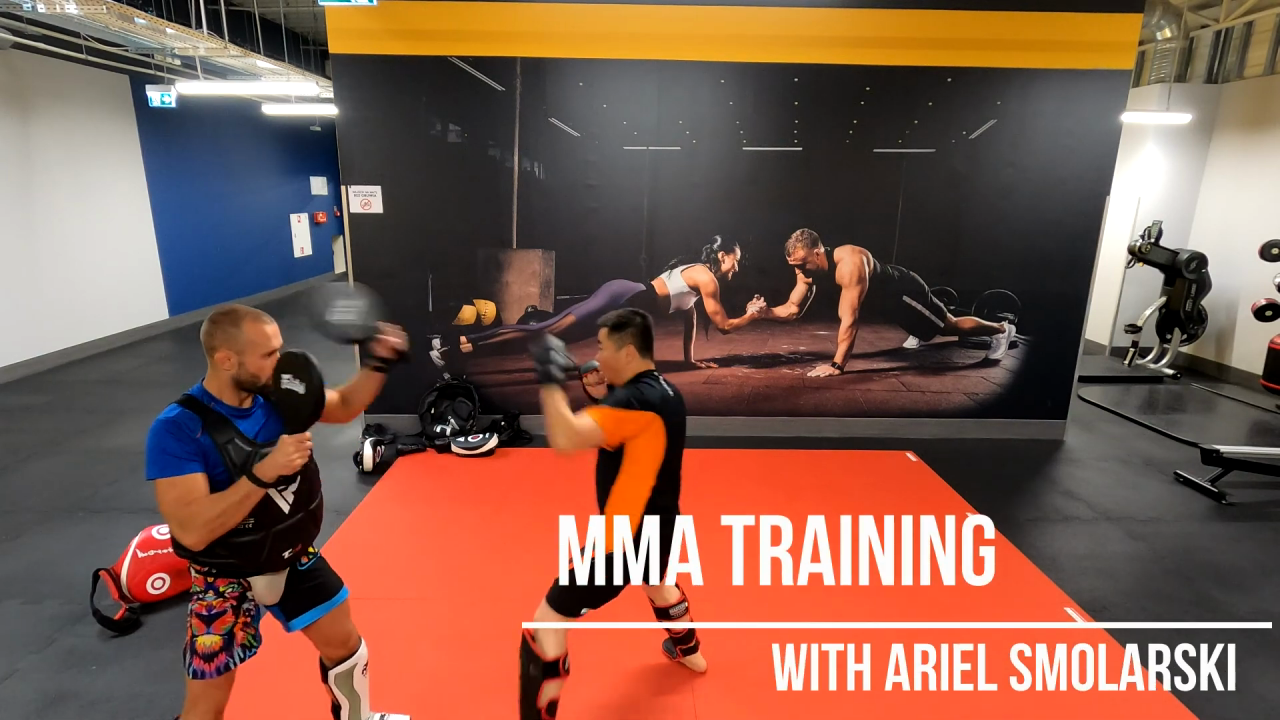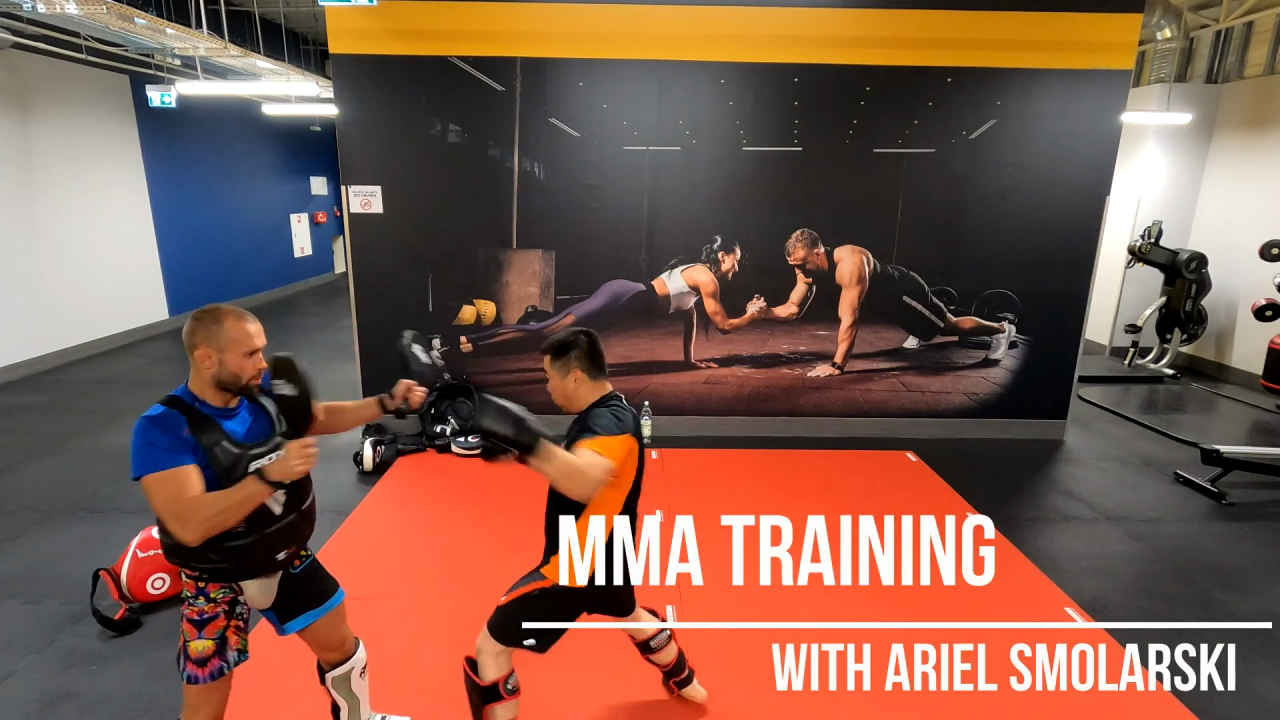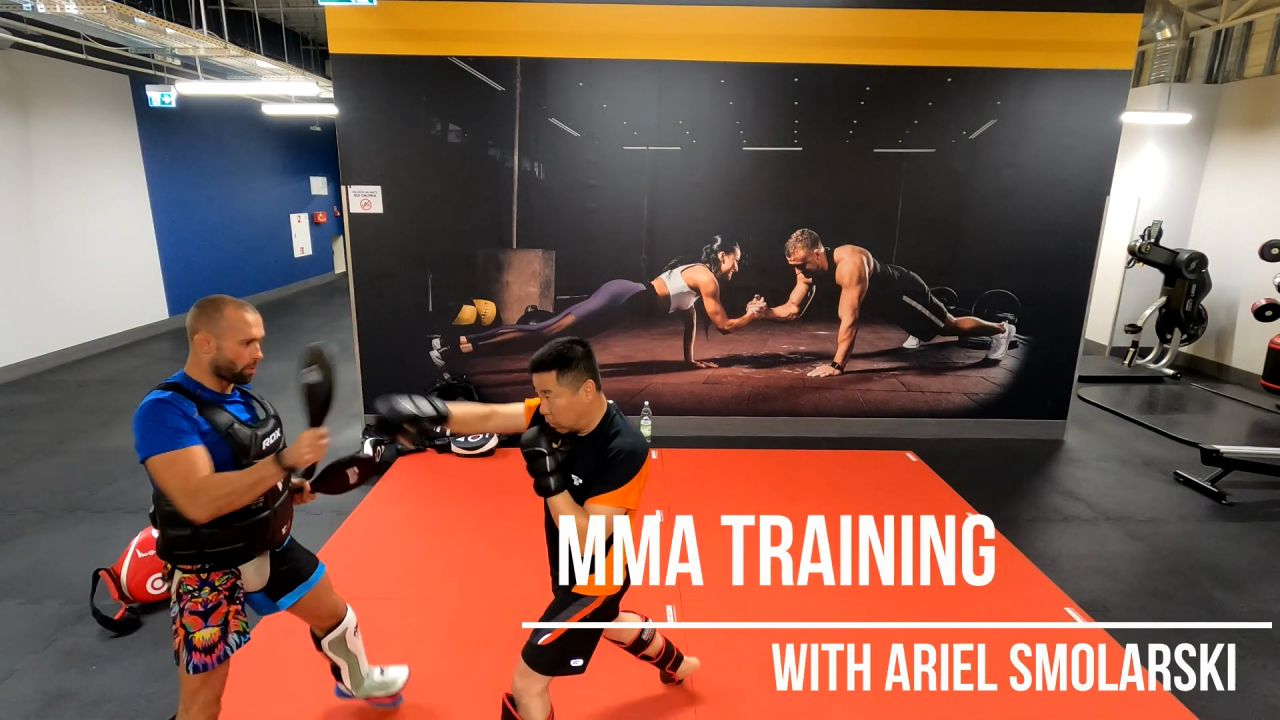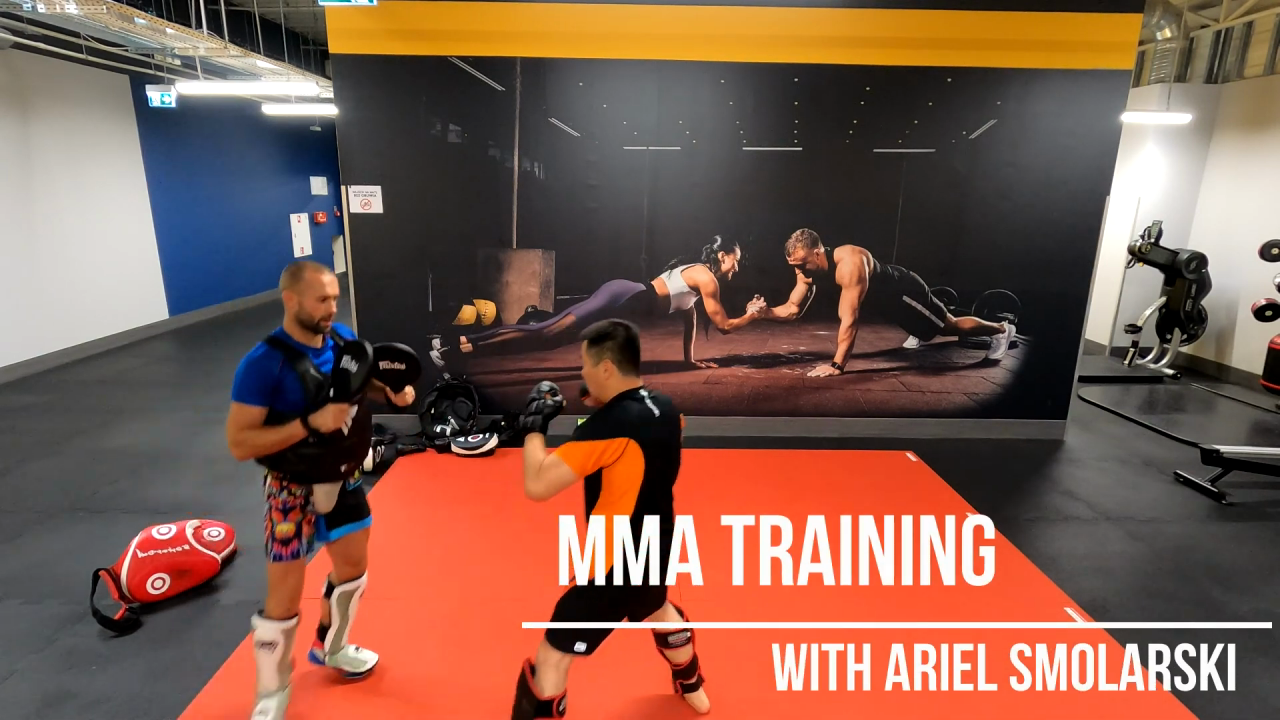
dt=0.5s
person 1, frame 1
right shoulder: (176, 429)
left elbow: (343, 407)
right elbow: (192, 532)
left wrist: (377, 364)
right wrist: (263, 473)
left hip: (294, 561)
right hip: (226, 580)
left knee: (345, 643)
person 1, frame 2
left shoulder: (263, 390)
right shoulder: (160, 428)
left elbow: (320, 417)
right elbow: (189, 527)
left wrist: (386, 404)
right wrist: (268, 475)
left hip: (287, 562)
right hip: (216, 583)
left knee: (340, 647)
person 1, frame 3
left shoulder: (240, 392)
right shoulder: (162, 412)
right elbow: (201, 503)
left wrist: (289, 485)
right wrist: (285, 460)
left hip: (269, 547)
right hip: (208, 573)
left knee: (333, 613)
left ankle: (357, 681)
person 1, frame 4
left shoulder: (343, 337)
right shoulder: (262, 364)
left elbow: (368, 378)
right elbow: (240, 445)
left wrist: (395, 392)
right wrist: (310, 423)
left hip: (345, 477)
right hip: (293, 489)
left knee: (352, 568)
right knee: (284, 598)
left ankle: (329, 647)
person 2, frame 1
left shoulder: (635, 400)
right shoulder: (661, 390)
left elbow: (564, 439)
left wrist: (550, 380)
right wrist: (603, 396)
right hip: (659, 526)
left knee: (548, 622)
right knee: (656, 581)
right ankle: (689, 651)
person 2, frame 2
left shoulder: (607, 424)
right shoulder: (611, 412)
left elbow: (586, 483)
left wrist: (534, 443)
right wrist: (531, 444)
left hip: (574, 572)
right hip: (611, 563)
left knee: (487, 653)
right knee: (629, 615)
right ankle: (685, 682)
person 2, frame 3
left shoulder: (625, 451)
right shoulder: (559, 414)
left elbow: (585, 542)
right elbow: (490, 417)
left wrist: (550, 481)
right wrist: (433, 413)
left hip: (593, 581)
right hip: (574, 570)
left knee: (528, 681)
right knee: (609, 623)
right ankle: (676, 663)
person 2, frame 4
left shoulder: (608, 427)
right shoulder: (665, 407)
left elbow: (538, 485)
left wrist: (534, 422)
right wrist: (607, 401)
left hip: (615, 564)
right hip: (658, 550)
left knee: (549, 659)
right knee: (659, 611)
right ankle: (691, 686)
person 3, frame 1
left shoulder: (694, 271)
right shoulder: (706, 278)
left elbow: (689, 317)
right elbow: (724, 325)
left wrist: (690, 358)
right wrist: (752, 314)
left hip: (621, 295)
right hip: (623, 299)
left knee: (544, 332)
right knee: (546, 335)
left ankle: (459, 342)
right ankle: (459, 346)
person 3, frame 2
left shoulder: (695, 272)
right shoulder: (707, 278)
left elbow: (689, 315)
right elbow: (723, 325)
left wrist: (690, 358)
right wrist: (751, 315)
left hip: (622, 294)
right hip: (624, 298)
left knee: (544, 331)
right knee: (546, 335)
left ankle: (459, 344)
right ankle: (460, 345)
person 3, frame 3
left shoulder: (694, 272)
right shoulder: (707, 278)
left elbow: (689, 317)
right elbow: (724, 325)
left wrist: (691, 358)
right wrist: (752, 314)
left hip: (622, 295)
right hip: (624, 299)
left knee: (546, 332)
right knee: (546, 335)
left ankle: (457, 343)
right ankle: (458, 347)
person 3, frame 4
left shoulder: (695, 272)
right shoulder: (707, 278)
left elbow: (689, 316)
right elbow: (724, 325)
left wrist: (690, 359)
right wrist: (752, 315)
left hip: (622, 296)
right hip: (623, 300)
left knee: (545, 334)
right knee: (545, 335)
left ankle: (458, 342)
right ankle: (457, 347)
person 4, frame 1
left shoulder: (849, 264)
right shoulder: (808, 269)
left elbow: (849, 319)
right elbow: (792, 309)
left wrist: (837, 365)
right wrist: (764, 312)
left hip: (904, 290)
right hip: (886, 294)
left knee: (949, 326)
left ankle: (1001, 330)
right ankle: (919, 333)
person 4, frame 2
left shoulder: (849, 264)
right shoulder: (808, 268)
left elbow: (849, 319)
right elbow: (793, 309)
left wrist: (837, 365)
right wrist: (764, 312)
left hip: (904, 290)
right hip: (886, 294)
left knee: (949, 326)
left ankle: (1001, 330)
right ankle: (919, 334)
person 4, frame 3
left shoulder: (850, 264)
right shoulder: (808, 269)
left elbow: (849, 318)
right elbow: (793, 309)
left wrist: (837, 365)
right wrist: (765, 312)
left hip: (904, 290)
right hip: (885, 294)
left knee: (949, 326)
left ankle: (1001, 330)
right ankle: (919, 334)
person 4, frame 4
left shoulder: (849, 264)
right shoulder: (808, 268)
left elbow: (849, 318)
right elbow: (793, 309)
left wrist: (837, 365)
right wrist: (765, 312)
left hip: (904, 289)
right hip: (886, 293)
left knee: (949, 326)
left ankle: (1001, 330)
right ankle: (919, 335)
